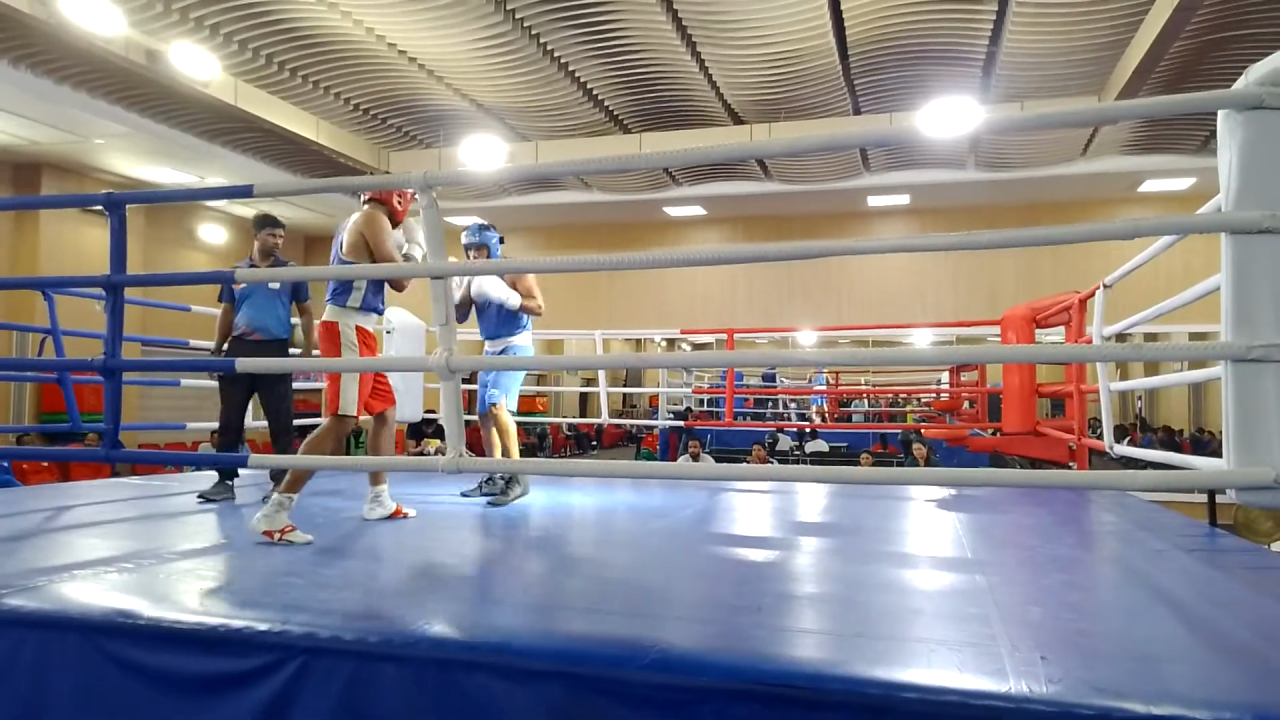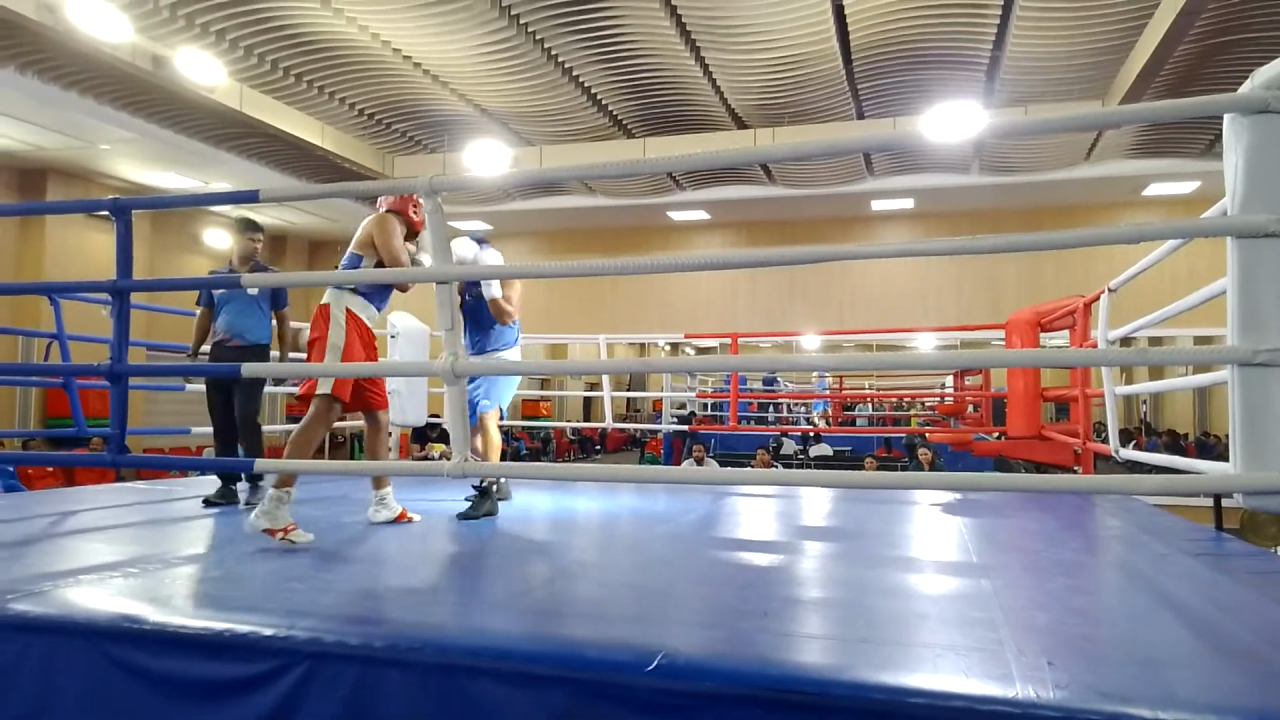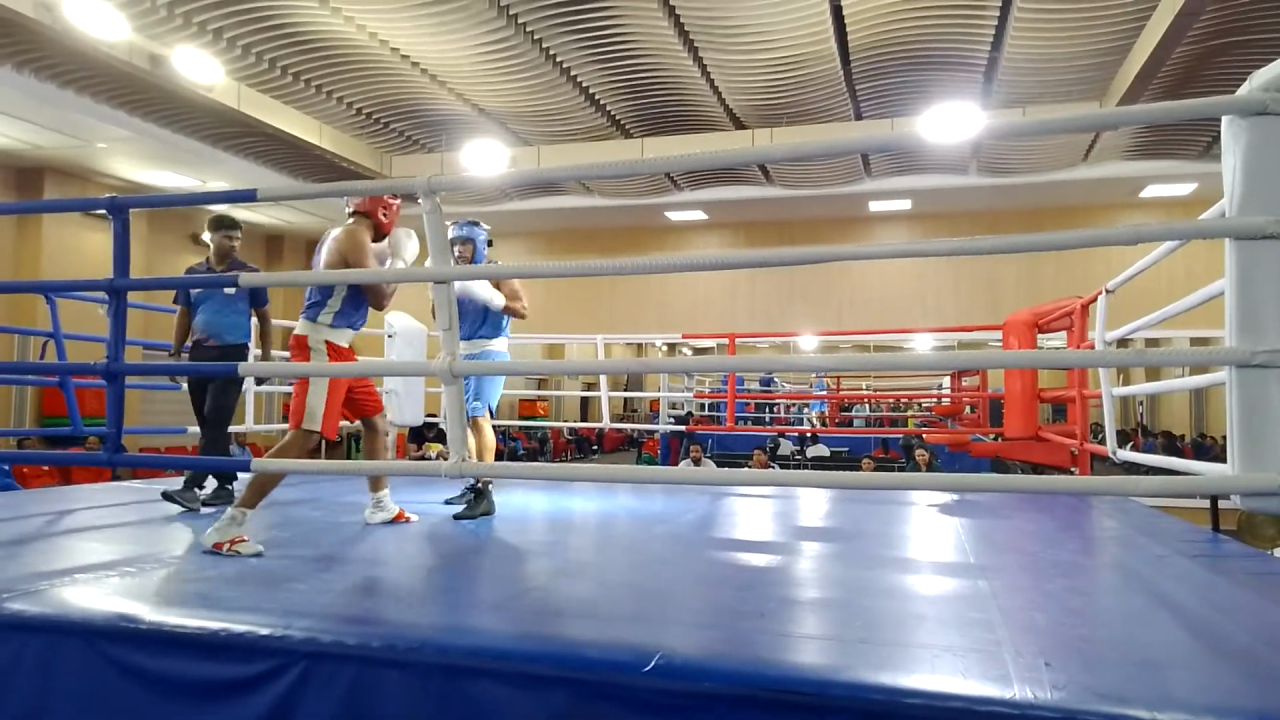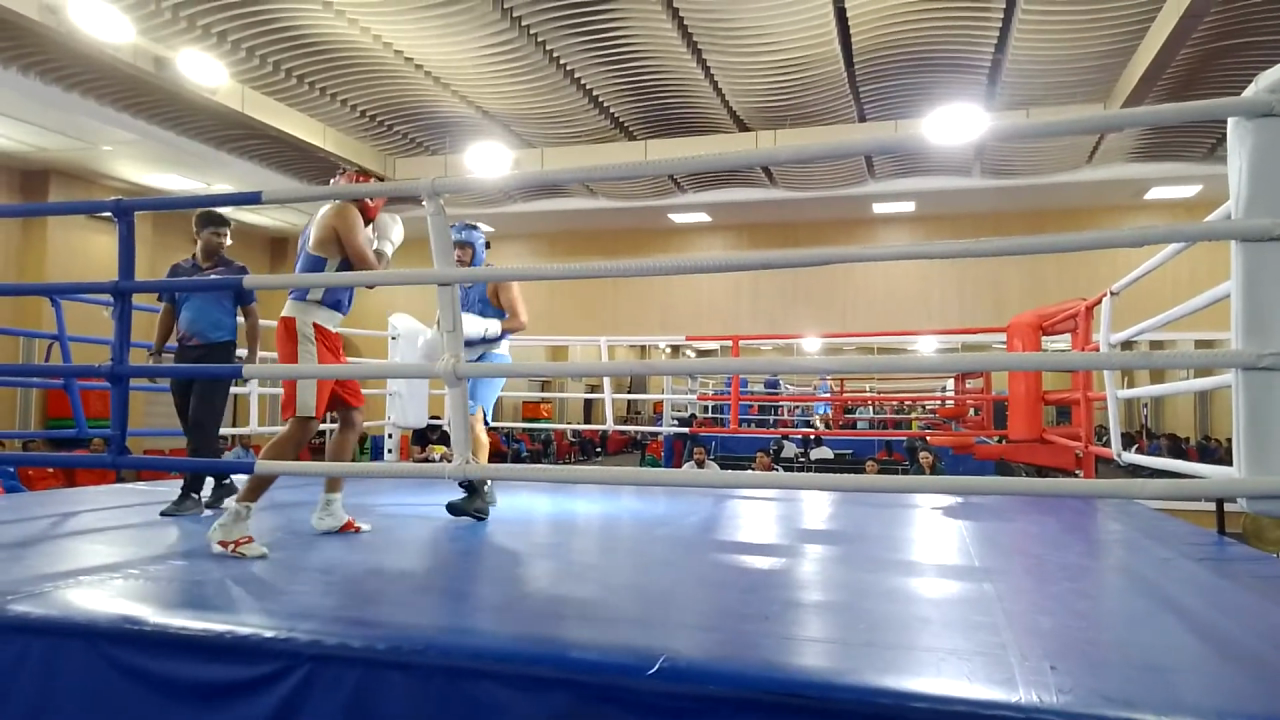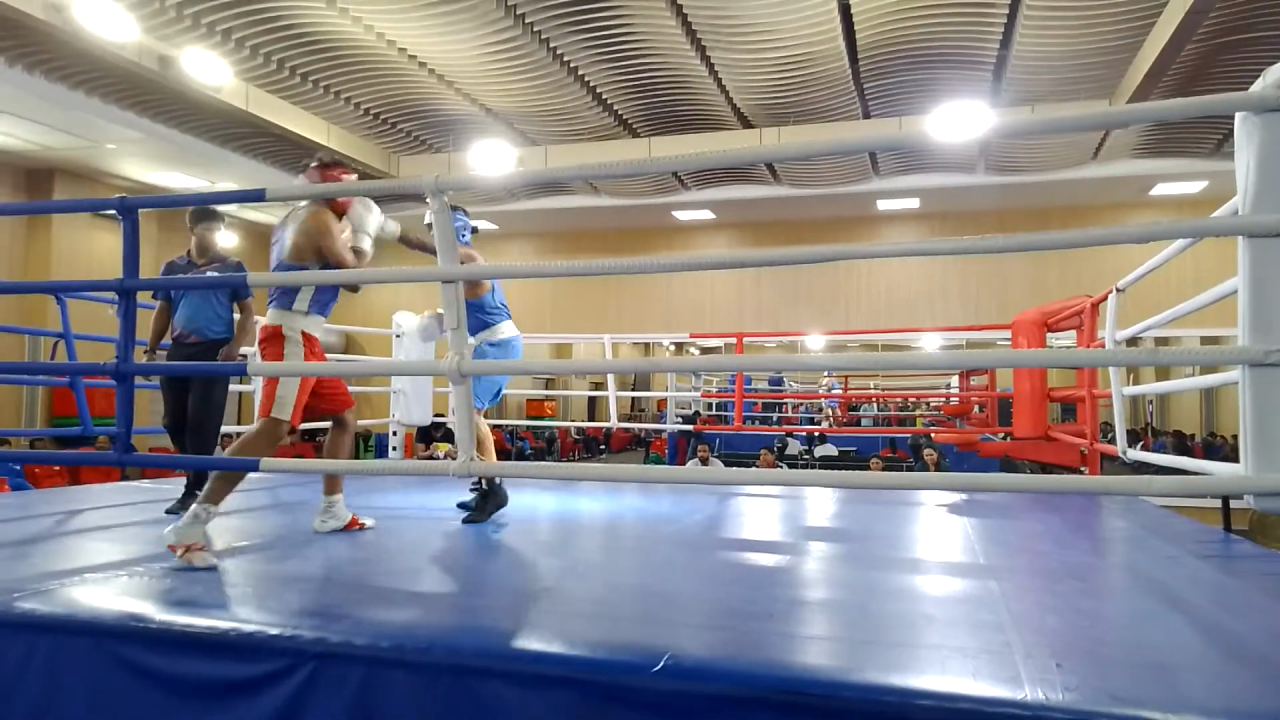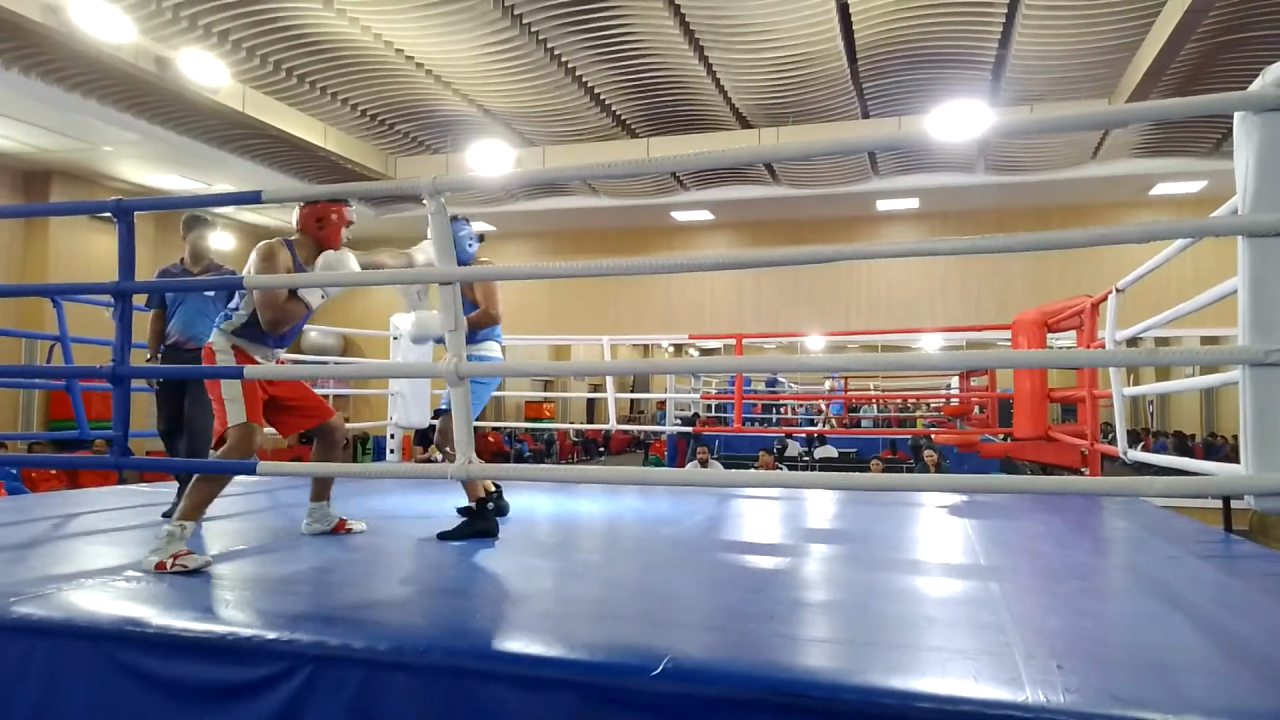
dt=0.3s
person 1, frame 1
left shoulder: (353, 224)
right shoulder: (374, 219)
right elbow: (399, 281)
left wrist: (399, 247)
right wrist: (415, 247)
left hip: (357, 331)
right hip: (348, 330)
left knee: (385, 413)
right knee: (340, 422)
left ankle: (379, 500)
right ankle: (274, 513)
person 1, frame 2
left shoulder: (386, 231)
right shoulder: (385, 223)
right elbow: (403, 280)
left wrist: (411, 254)
right wrist: (423, 256)
left hip: (359, 327)
right hip: (342, 318)
left knee: (378, 415)
right knee: (326, 409)
left ankle: (384, 503)
right ankle: (273, 508)
person 1, frame 3
left shoulder: (339, 237)
right shoulder: (355, 235)
right elbow: (380, 299)
left wrist: (386, 256)
right wrist: (400, 259)
left hip: (337, 347)
right hip: (321, 344)
left knee: (376, 421)
right knee: (304, 437)
left ankle: (381, 505)
right ankle: (228, 525)
person 1, frame 4
left shoulder: (327, 220)
right shoulder: (343, 212)
right elbow: (370, 274)
left wrist: (371, 240)
right wrist: (386, 243)
left hip: (321, 332)
right hip: (307, 328)
left knee: (352, 416)
right knee: (302, 426)
left ankle: (330, 510)
right ankle: (232, 522)
person 1, frame 5
left shoulder: (298, 218)
right shoulder: (320, 219)
right elbow: (354, 279)
right wrist: (364, 236)
left hip: (301, 338)
right hip: (290, 336)
left knee: (345, 415)
right knee: (274, 428)
left ankle: (333, 511)
right ankle: (191, 526)
person 1, frame 6
left shoulder: (320, 259)
right shoulder: (272, 253)
right elbow: (272, 320)
right wrist: (316, 289)
left hip: (270, 362)
right hip: (232, 354)
left knee: (332, 430)
right knee: (243, 441)
left ankle: (320, 515)
right ankle: (169, 543)
person 2, frame 1
left shoulder: (515, 270)
right shoulder: (474, 277)
left elbow: (538, 307)
right elbow: (460, 318)
left wrist: (504, 295)
right wrist: (454, 290)
left hip: (515, 347)
right hip: (491, 350)
left knee: (498, 407)
right knee: (485, 415)
left ankle: (516, 478)
right ankle: (494, 479)
person 2, frame 2
left shoulder: (508, 283)
right shoulder: (464, 286)
left elbow: (506, 316)
left wrist: (489, 284)
left hip: (503, 363)
left knee: (485, 416)
right knee: (472, 427)
left ankle: (488, 495)
right ankle: (496, 483)
person 2, frame 3
right shoulder: (457, 277)
left elbow: (522, 310)
left wrist: (487, 295)
left hip: (490, 352)
right hip: (463, 355)
left knee: (478, 417)
left ankle: (484, 495)
right ankle: (476, 482)
person 2, frame 4
left shoulder: (498, 280)
left elbow: (519, 322)
left wrist: (483, 327)
left hip: (491, 358)
right hip: (465, 360)
left knee: (472, 416)
right knee: (464, 423)
left ankle: (479, 495)
right ankle: (479, 489)
person 2, frame 5
left shoulder: (464, 256)
right shoulder: (461, 263)
left elbow: (432, 246)
right wrist: (445, 321)
left hip: (498, 344)
right hip: (491, 345)
left knee: (468, 411)
right knee: (471, 413)
left ankle: (491, 489)
right ankle: (490, 485)
person 2, frame 6
left shoulder: (481, 269)
left elbow: (493, 315)
left wrist: (443, 323)
left hip: (481, 361)
right hip: (472, 363)
left knee: (449, 434)
right knee: (447, 438)
left ankle: (482, 517)
right ankle: (492, 497)
person 3, frame 1
right shoulder: (235, 272)
left elbow: (305, 313)
right elbow: (226, 313)
left wrist: (308, 350)
right wrist: (216, 350)
left hip: (275, 351)
right hip: (238, 350)
left knee: (280, 420)
right knee: (229, 419)
left ankle: (282, 481)
right ankle: (225, 480)
person 3, frame 2
left shoulder: (270, 276)
right shoulder: (215, 276)
left elbow: (283, 320)
right elbow: (204, 317)
left wrist: (283, 359)
right wrist: (193, 354)
left hip: (253, 355)
right hip: (219, 355)
left knee: (245, 419)
right knee: (222, 425)
left ankle: (255, 483)
right ankle: (227, 485)
person 3, frame 3
left shoulder: (250, 274)
right shoulder: (192, 274)
left elbow: (264, 318)
right elbow: (183, 316)
left wrist: (266, 357)
right wrist: (175, 353)
left hip: (232, 355)
right hip: (199, 355)
left knee: (215, 422)
right knee: (208, 424)
left ankle: (192, 487)
right ankle: (225, 485)
person 3, frame 4
left shoulder: (236, 271)
right shoulder: (178, 271)
left elbow: (251, 316)
right elbow: (167, 313)
left wrist: (252, 355)
right wrist: (156, 352)
left hip: (218, 354)
right hip: (184, 355)
left knee: (203, 424)
right knee: (191, 425)
left ankle: (192, 493)
right ankle: (223, 481)
person 3, frame 5
left shoulder: (232, 267)
right shoulder: (172, 268)
left elbow: (247, 311)
right elbow: (162, 311)
left wrist: (235, 345)
right wrist: (151, 350)
left hip: (213, 351)
right hip: (178, 351)
left knee: (202, 424)
right knee: (173, 421)
left ankle: (195, 490)
right ankle: (199, 473)
person 3, frame 6
left shoulder: (226, 276)
right shoulder: (166, 275)
right elbow: (157, 319)
right wrist: (152, 356)
right hip: (173, 358)
left knee: (197, 427)
right knee: (169, 427)
right ankle: (184, 486)
